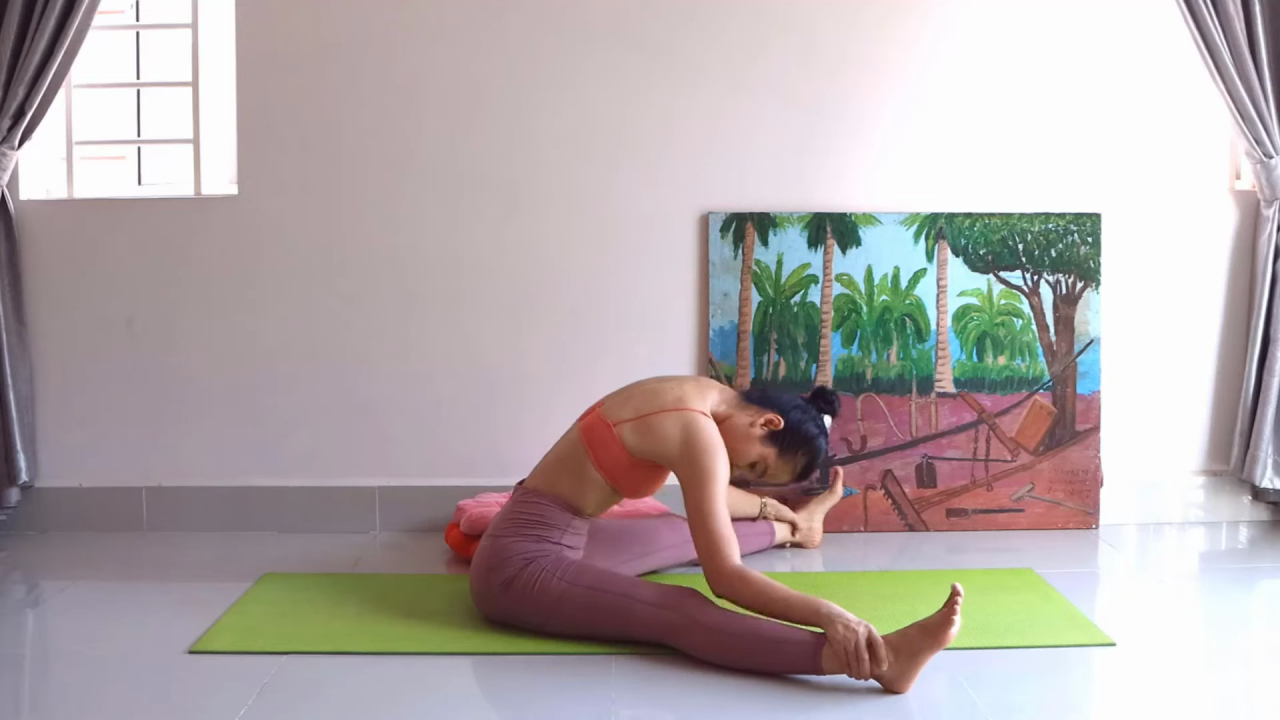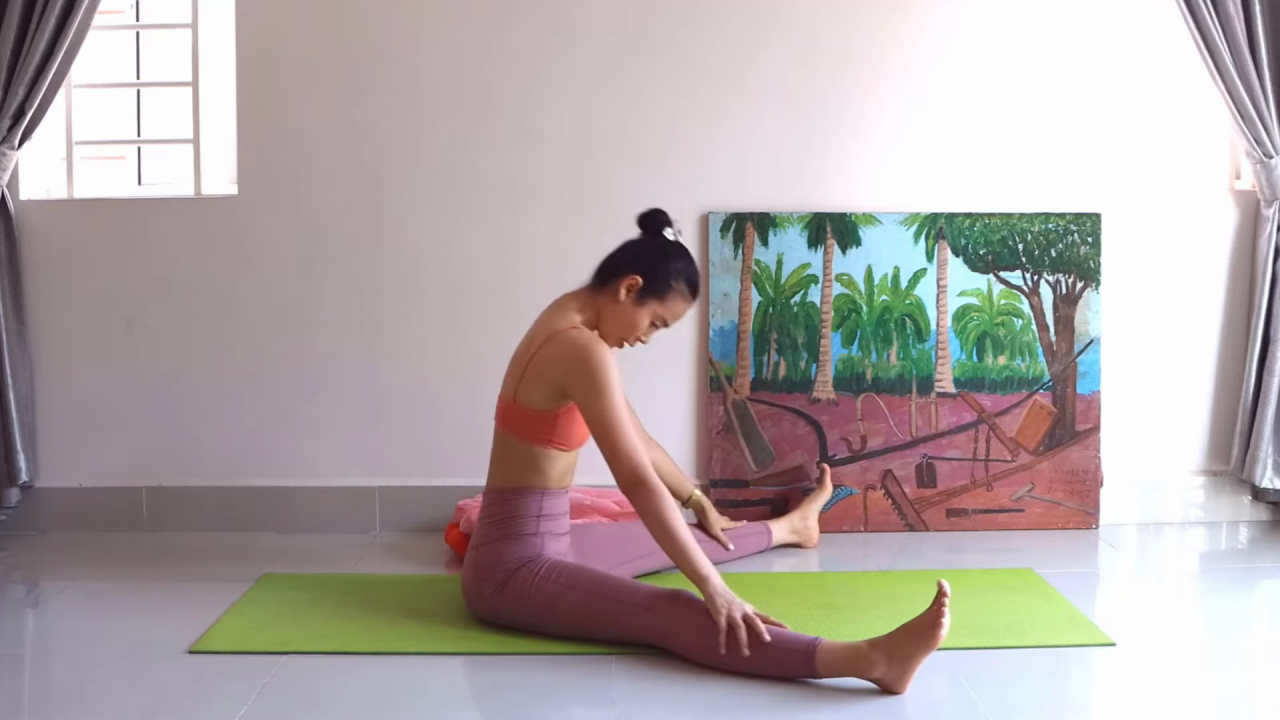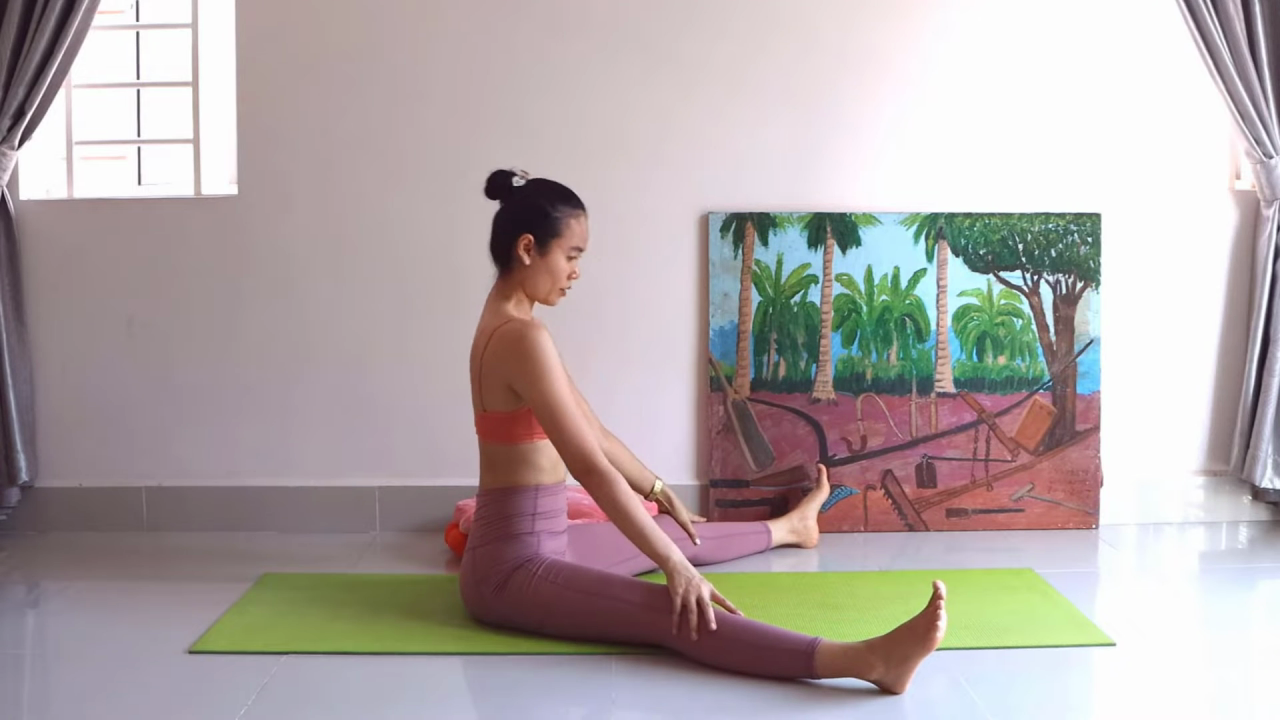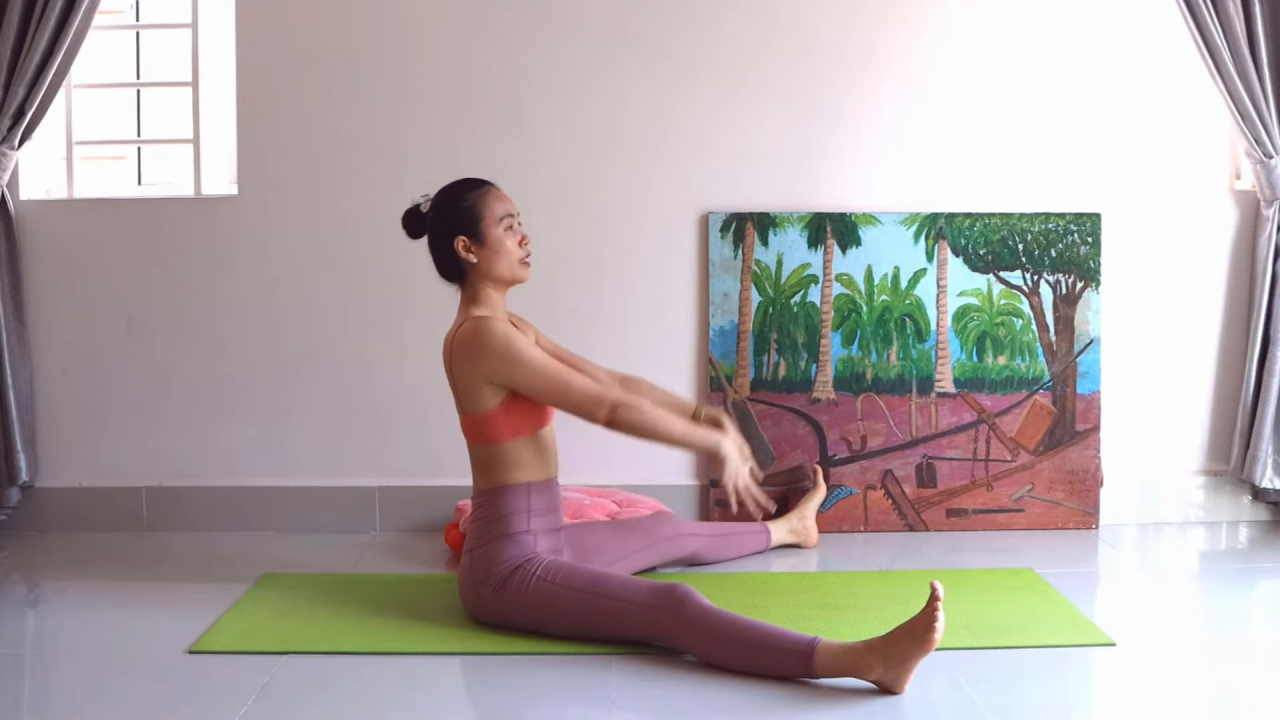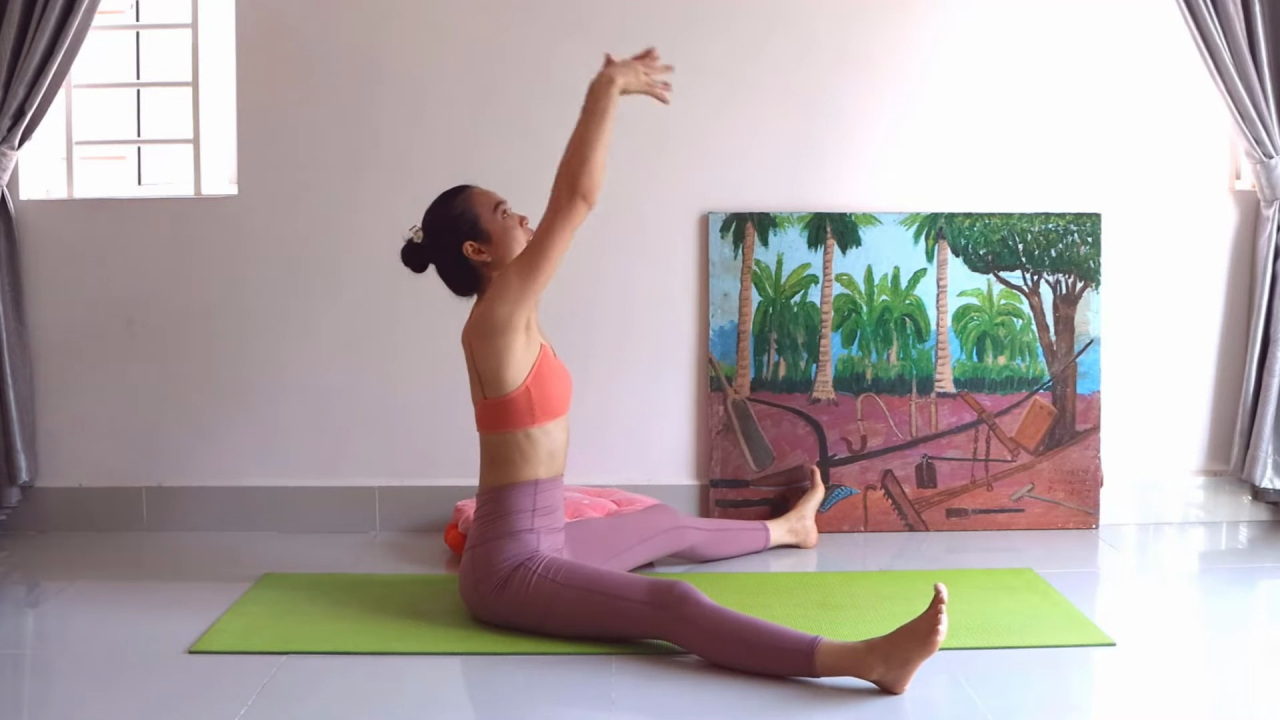
dt=0.7s
person 1, frame 1
left shoulder: (701, 397)
right shoulder: (700, 434)
left elbow: (707, 496)
right elbow: (724, 576)
left wrist: (766, 507)
right wrist: (828, 615)
left hip: (551, 541)
right hip: (519, 565)
left knee: (690, 531)
right knee: (679, 612)
left ankle: (788, 529)
right ankle: (879, 659)
person 1, frame 2
left shoulder: (568, 325)
right shoulder: (583, 351)
left elbow: (634, 439)
right elbow: (638, 483)
left wrist: (698, 504)
right wrist: (713, 589)
left hip: (545, 541)
right hip: (514, 567)
left knee: (677, 539)
right knee: (675, 614)
left ankle: (787, 528)
right ankle: (869, 659)
person 1, frame 3
left shoulder: (511, 323)
right shoulder: (522, 338)
left elbow: (593, 433)
right elbow: (590, 467)
left wrist: (662, 494)
right wrist: (675, 566)
left hip: (540, 540)
right hip: (511, 567)
left knee: (676, 533)
right knee: (675, 613)
left ankle: (788, 527)
right ankle: (868, 660)
person 1, frame 4
left shoulder: (507, 327)
right shoulder: (483, 337)
left elbow: (607, 382)
right elbow: (610, 406)
left wrist: (706, 420)
right wrist: (713, 445)
left hip: (541, 540)
right hip: (508, 567)
left knee: (668, 531)
right knee: (673, 608)
left ankle: (785, 527)
right ankle: (869, 660)
person 1, frame 5
left shoulder: (509, 317)
right shoulder: (497, 317)
left elbow: (571, 198)
right elbow: (577, 198)
left wrist: (606, 94)
right wrist: (605, 91)
left hip: (538, 541)
right hip: (511, 567)
left knee: (664, 526)
right knee: (675, 606)
left ankle: (785, 528)
right ankle: (867, 660)
